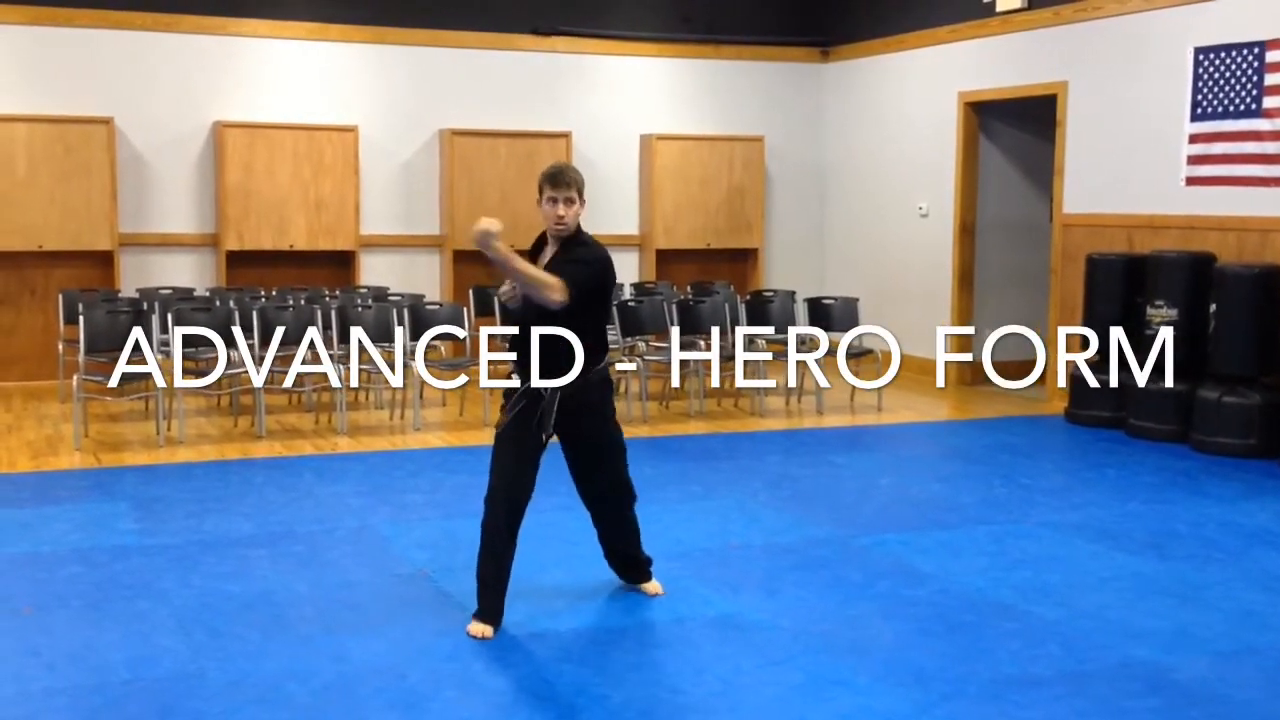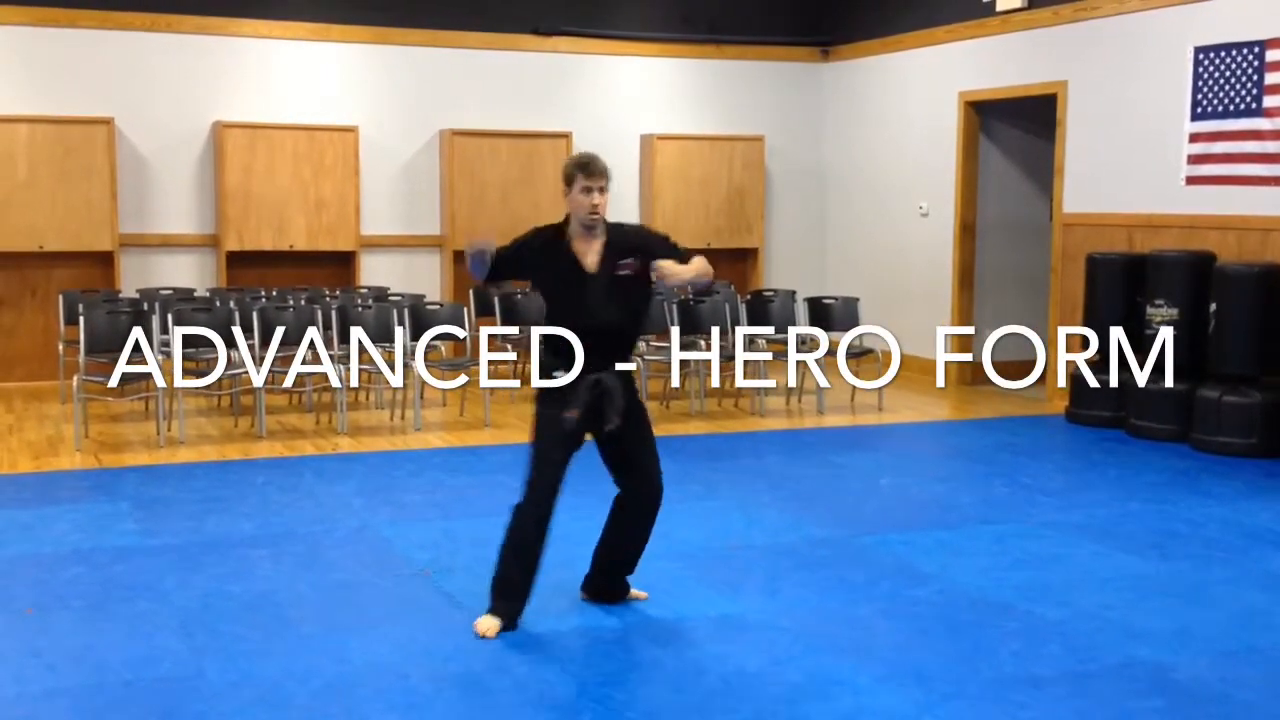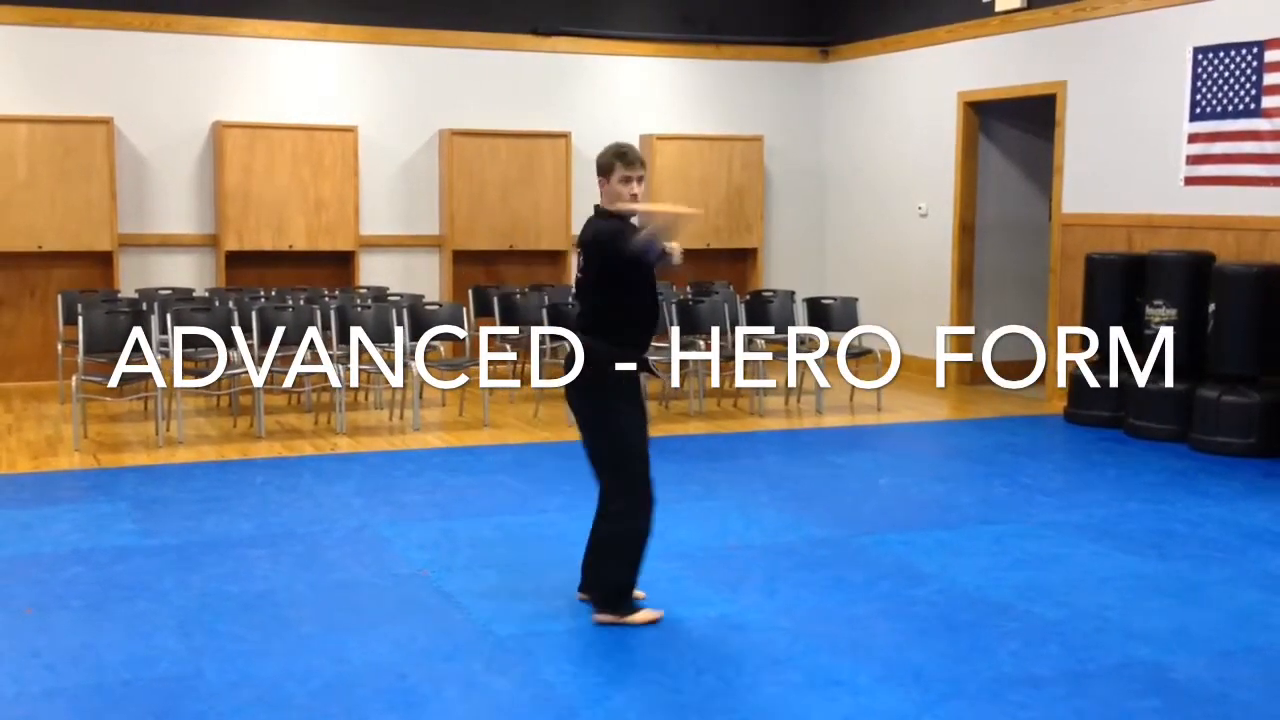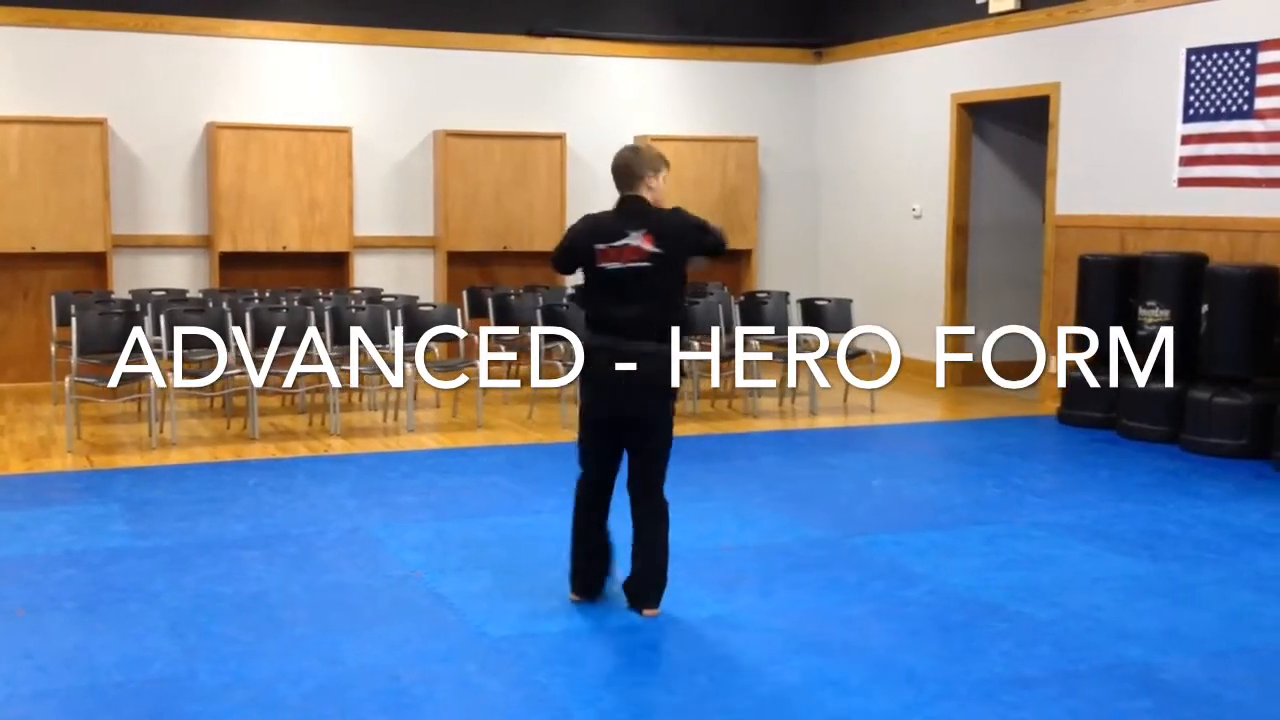
dt=0.3s
person 1, frame 1
left shoulder: (588, 254)
right shoulder: (538, 245)
left elbow: (555, 294)
left wrist: (495, 250)
right wrist: (512, 292)
left hip: (583, 390)
right hip: (528, 389)
left knee: (611, 490)
right knee: (504, 498)
left ankle: (633, 567)
right ankle: (488, 609)
person 1, frame 2
left shoulder: (636, 240)
right shoulder: (543, 243)
left elbow: (702, 271)
right elbow: (485, 273)
left wrist: (681, 269)
right wrist: (480, 253)
left hip: (617, 386)
right hip: (563, 386)
left knee: (644, 489)
right knee: (539, 496)
left ankle: (605, 584)
right ankle: (503, 606)
person 1, frame 3
left shoulder: (616, 228)
right shoulder: (603, 231)
right elbow: (641, 250)
left wrist: (662, 252)
left hip: (612, 372)
right hip: (607, 376)
left knee: (626, 482)
right knee: (631, 489)
left ankle: (609, 582)
right ankle: (612, 599)
person 1, frame 4
left shoulder: (588, 229)
right shoulder: (676, 226)
left elbow: (562, 265)
right elbow: (715, 241)
left hip: (601, 364)
right hip: (652, 368)
left knee: (595, 478)
right knee: (648, 485)
left ankle: (585, 582)
right ankle: (647, 593)
